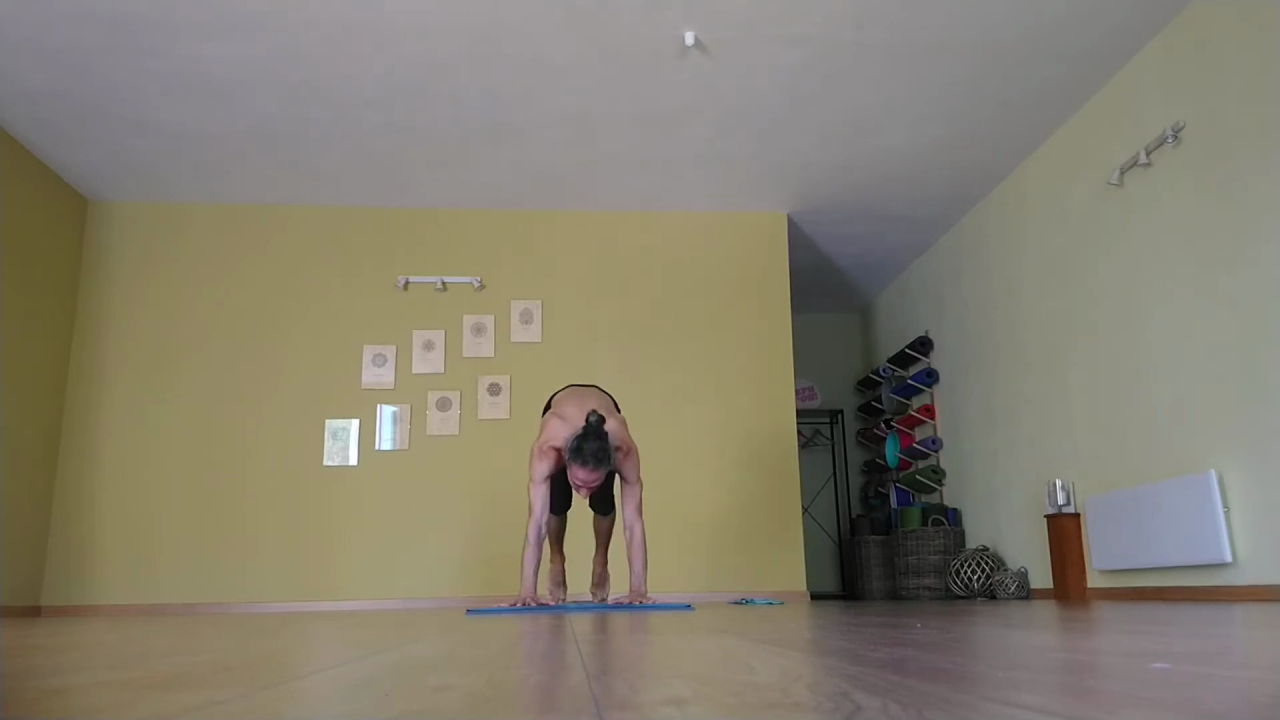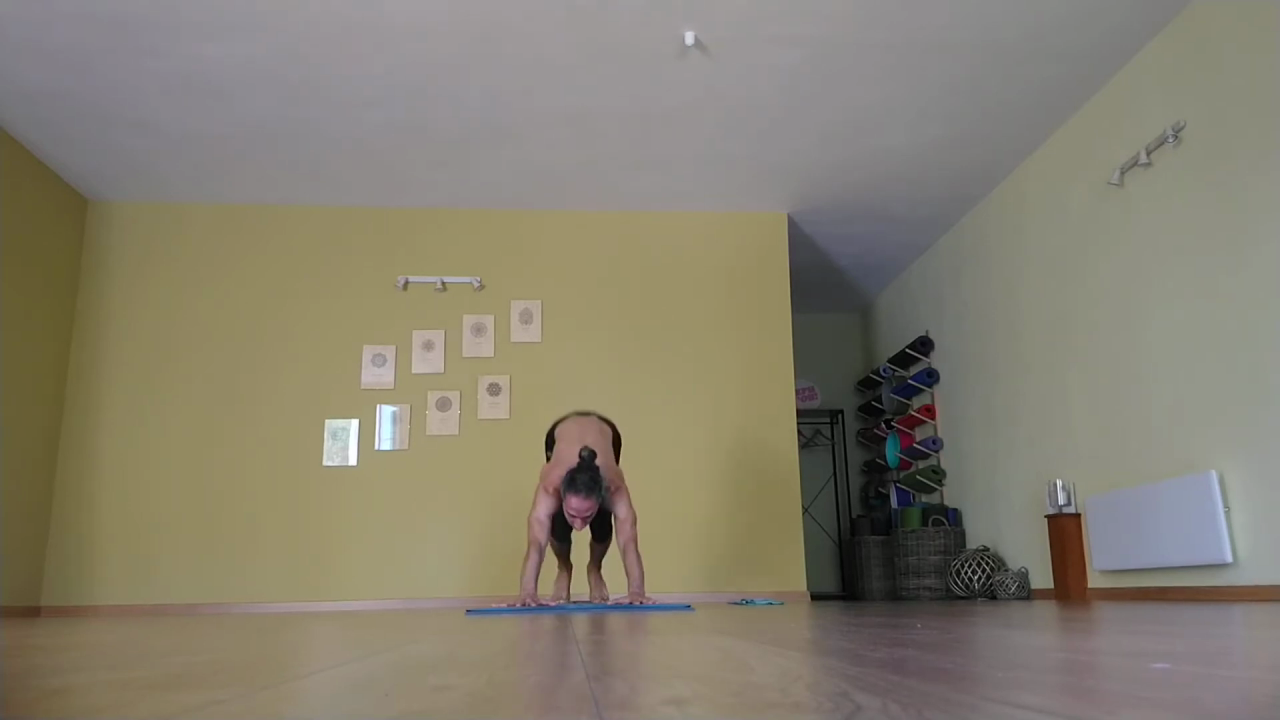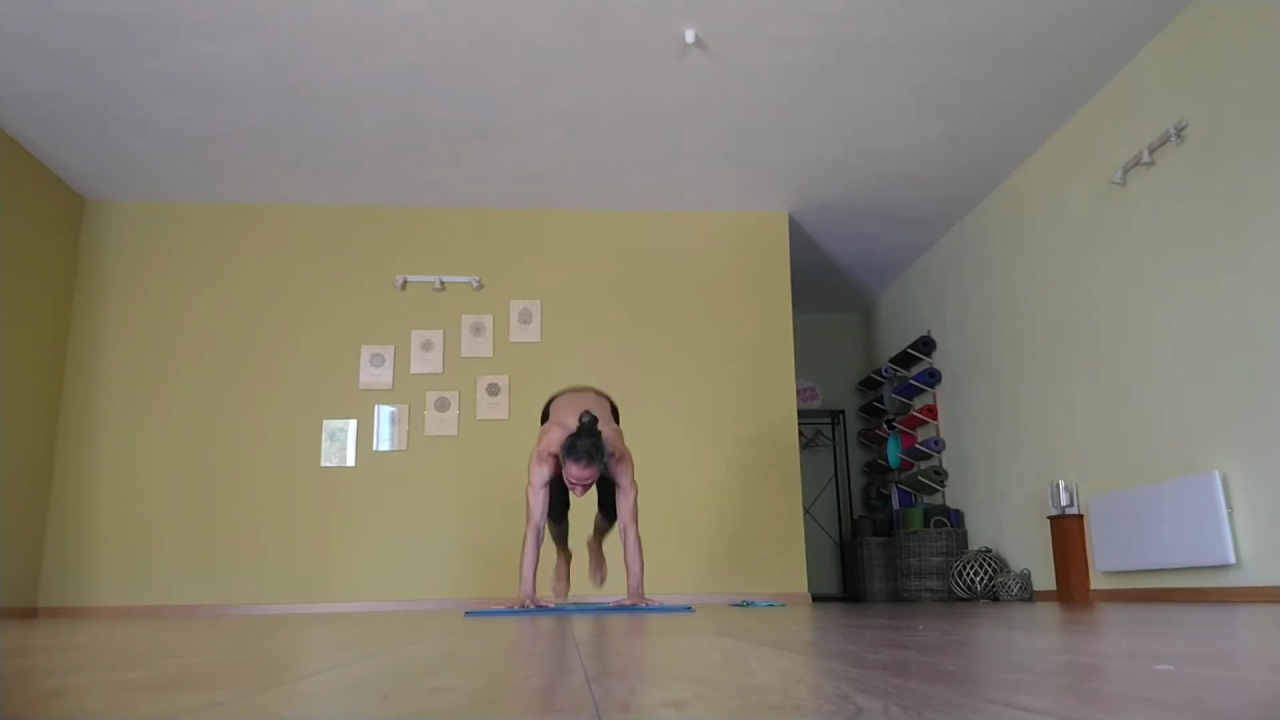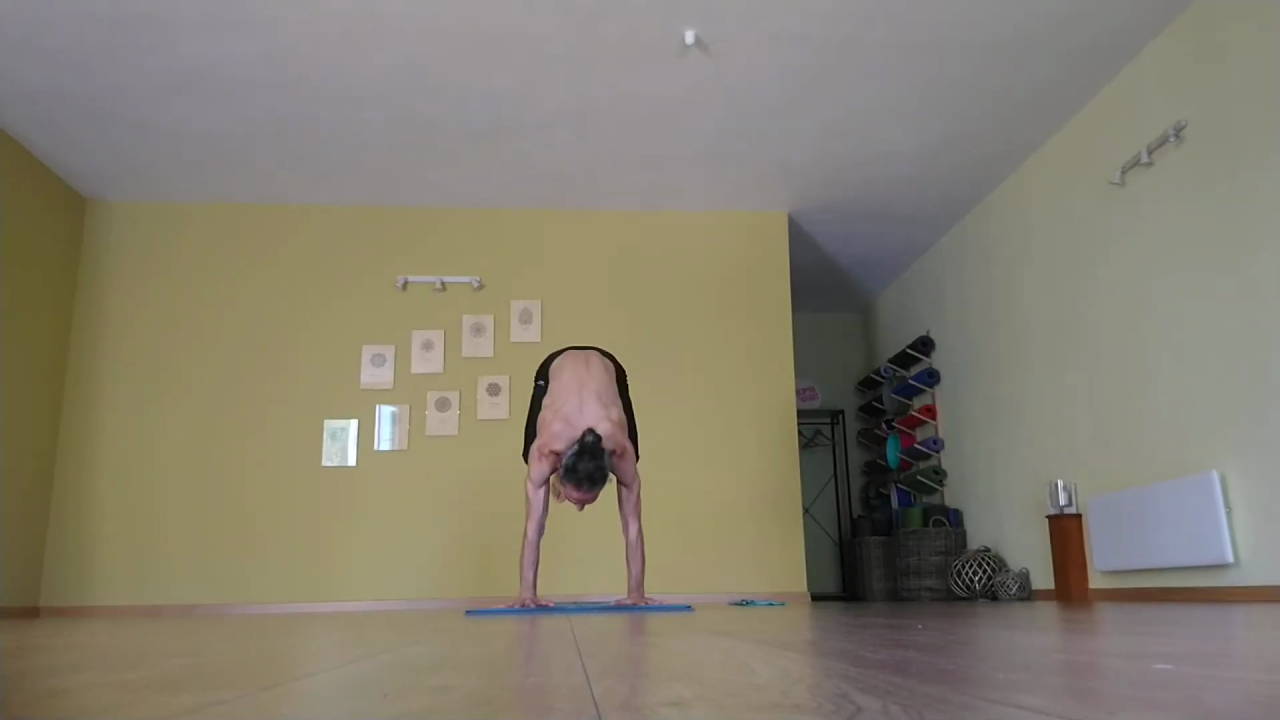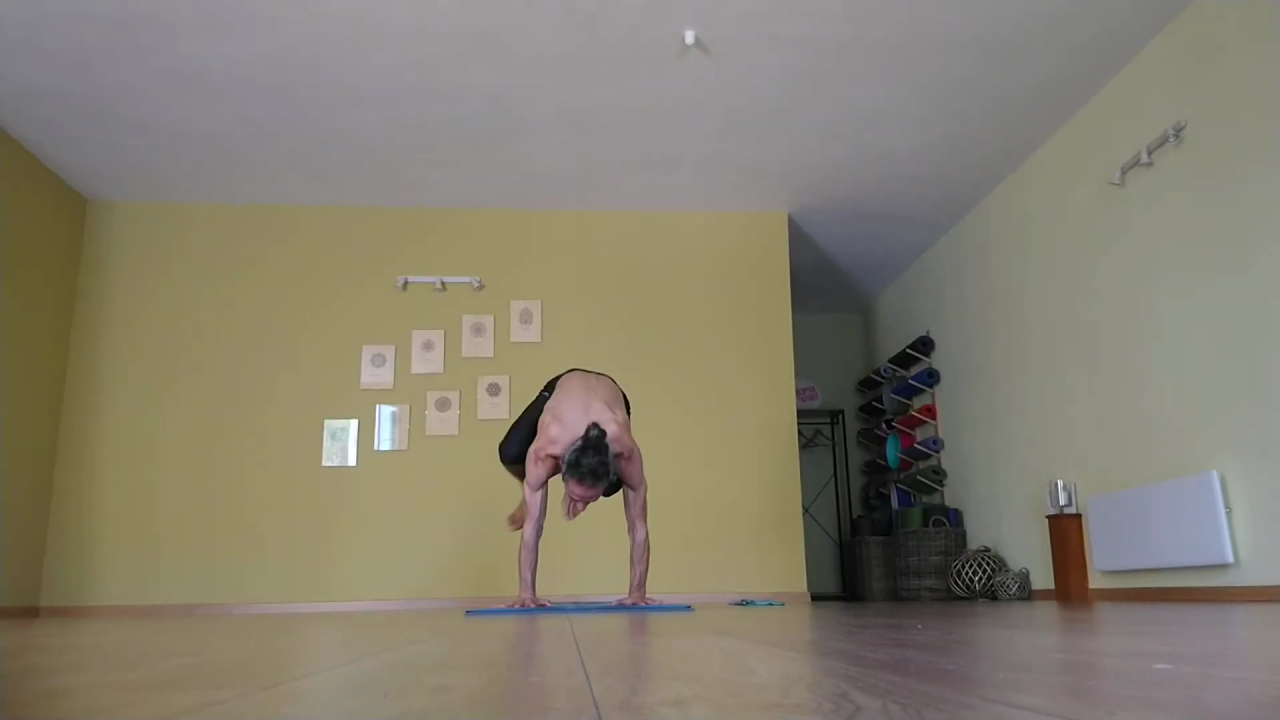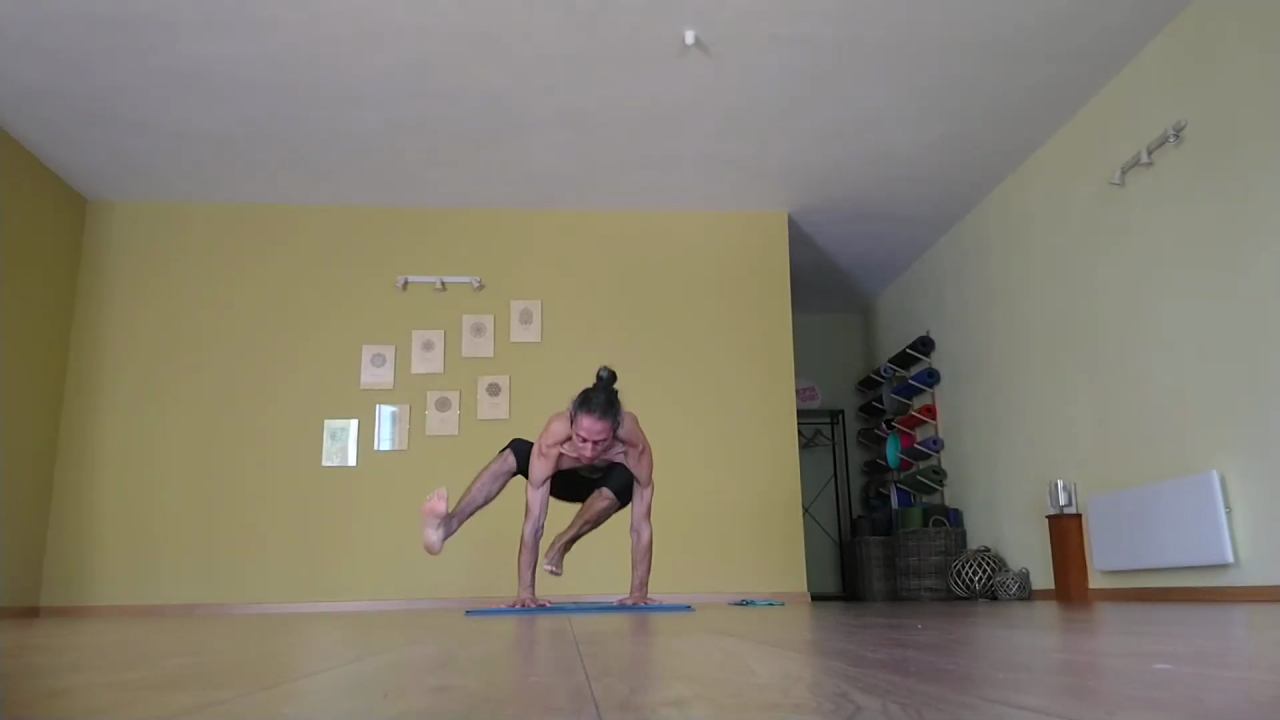
dt=0.5s
person 1, frame 1
left shoulder: (623, 450)
right shoulder: (547, 449)
left elbow: (634, 522)
right elbow: (537, 521)
left knee: (603, 502)
right knee: (558, 502)
left ankle: (601, 562)
right ankle: (556, 561)
person 1, frame 2
left shoulder: (614, 488)
right shoulder: (550, 487)
left elbow: (627, 542)
right elbow: (536, 544)
left wrist: (636, 591)
right wrist: (527, 592)
left knee: (601, 529)
right knee: (559, 529)
left ankle: (594, 569)
right ankle: (564, 570)
person 1, frame 3
left shoulder: (616, 454)
right shoulder: (546, 454)
left elbow: (629, 527)
right elbow: (534, 525)
left wrist: (636, 592)
right wrist: (526, 592)
left knee: (611, 511)
right knee: (556, 513)
left ankle: (595, 545)
right ankle: (562, 554)
person 1, frame 4
left shoulder: (620, 451)
right shoulder: (546, 451)
left elbow: (631, 524)
right elbow: (534, 524)
left wrist: (636, 592)
right wrist: (526, 592)
left hip: (606, 366)
right hip: (556, 365)
right knee: (531, 458)
person 1, frame 5
left shoulder: (624, 454)
right shoulder: (545, 452)
left elbow: (638, 526)
right elbow: (532, 525)
left wrist: (637, 591)
right wrist: (526, 591)
left hip: (608, 388)
right hip: (560, 386)
left knee: (619, 484)
right knee: (510, 455)
right ankle: (532, 493)
person 1, frame 6
left shoulder: (634, 445)
right shoulder: (552, 441)
left elbow: (641, 526)
right elbow: (533, 522)
left wrist: (639, 591)
right wrist: (525, 590)
left hip: (605, 475)
right hip: (566, 473)
left knee: (620, 485)
right knee: (511, 457)
left ankle: (564, 542)
right ankle: (447, 525)
